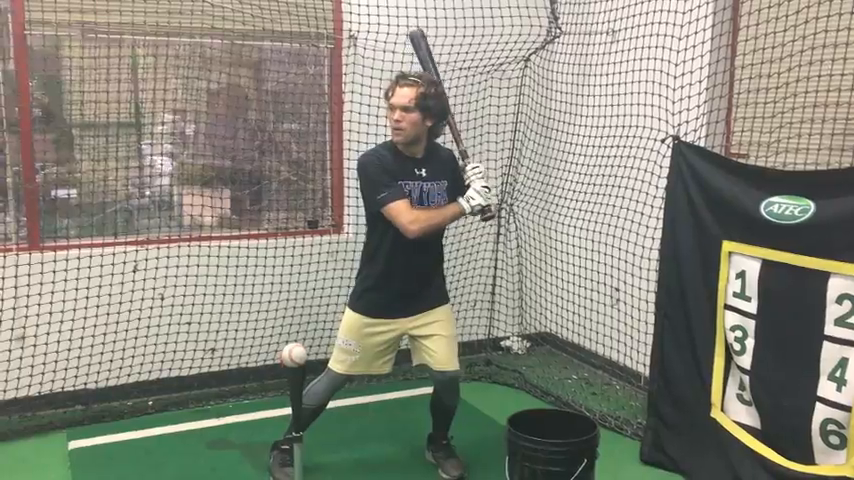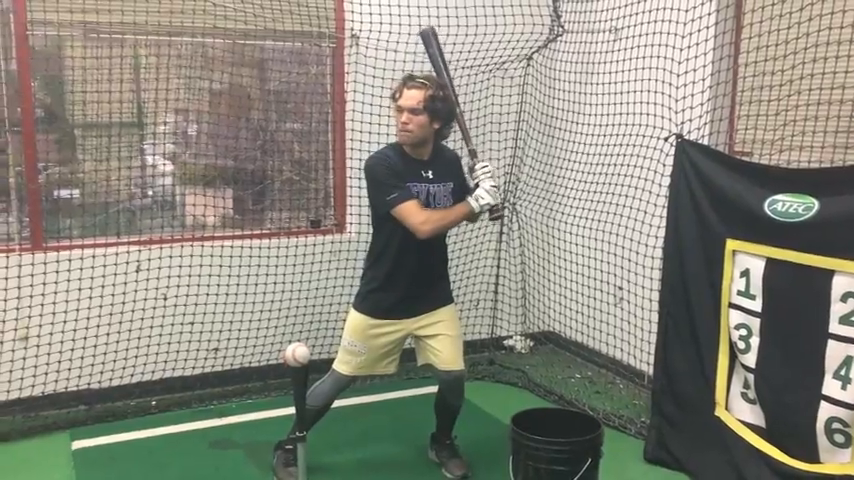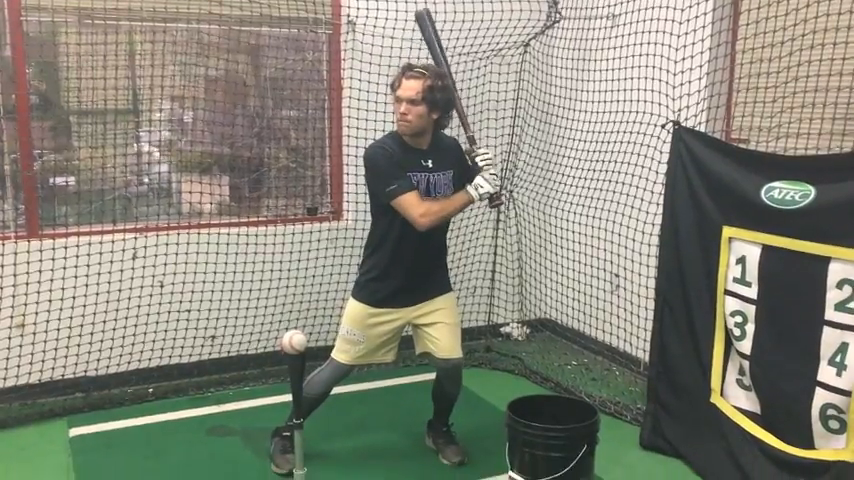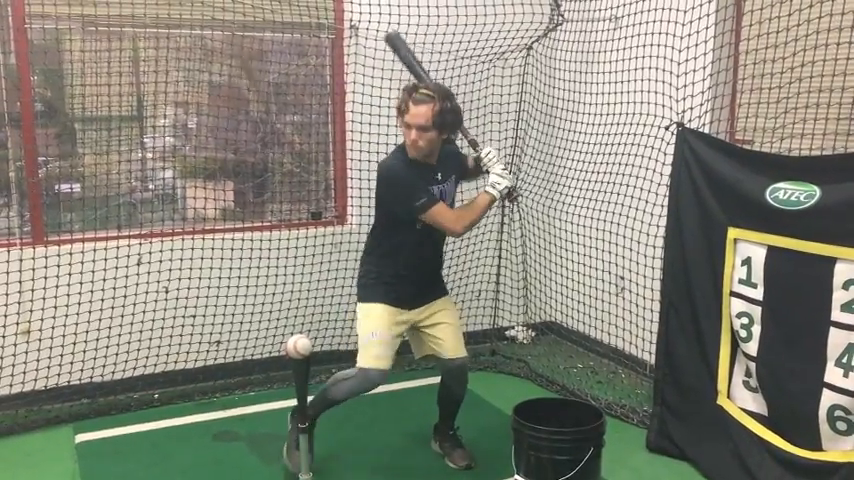
dt=0.5s
person 1, frame 1
left shoulder: (444, 160)
right shoulder: (374, 163)
left elbow: (467, 210)
right elbow: (411, 223)
left wrist: (477, 191)
right wrist: (465, 203)
left hip: (429, 297)
right hip: (376, 301)
left knee: (448, 376)
right knee: (335, 377)
left ankle: (439, 443)
right ankle: (285, 446)
person 1, frame 2
left shoulder: (449, 162)
right shoulder: (382, 164)
left elbow: (464, 215)
right elbow: (422, 224)
left wrist: (480, 190)
right wrist: (475, 201)
left hip: (434, 297)
right hip: (381, 301)
left knee: (453, 375)
right knee: (340, 378)
left ankle: (442, 442)
right ankle: (289, 446)
person 1, frame 3
left shoulder: (451, 149)
right shoulder: (381, 154)
left elbow: (473, 193)
right elbow: (422, 216)
left wrist: (483, 174)
right wrist: (474, 191)
left hip: (433, 286)
right hip: (380, 290)
left knee: (451, 363)
right knee: (339, 366)
left ankle: (439, 429)
right ankle: (286, 433)
person 1, frame 4
left shoulder: (449, 156)
right shoulder: (396, 172)
left elbow: (464, 169)
right elbow: (456, 225)
left wrist: (486, 165)
right wrist: (495, 189)
left hip: (430, 288)
right hip: (384, 291)
left knee: (457, 363)
right knee: (372, 374)
left ankle: (445, 433)
right ankle: (307, 416)
